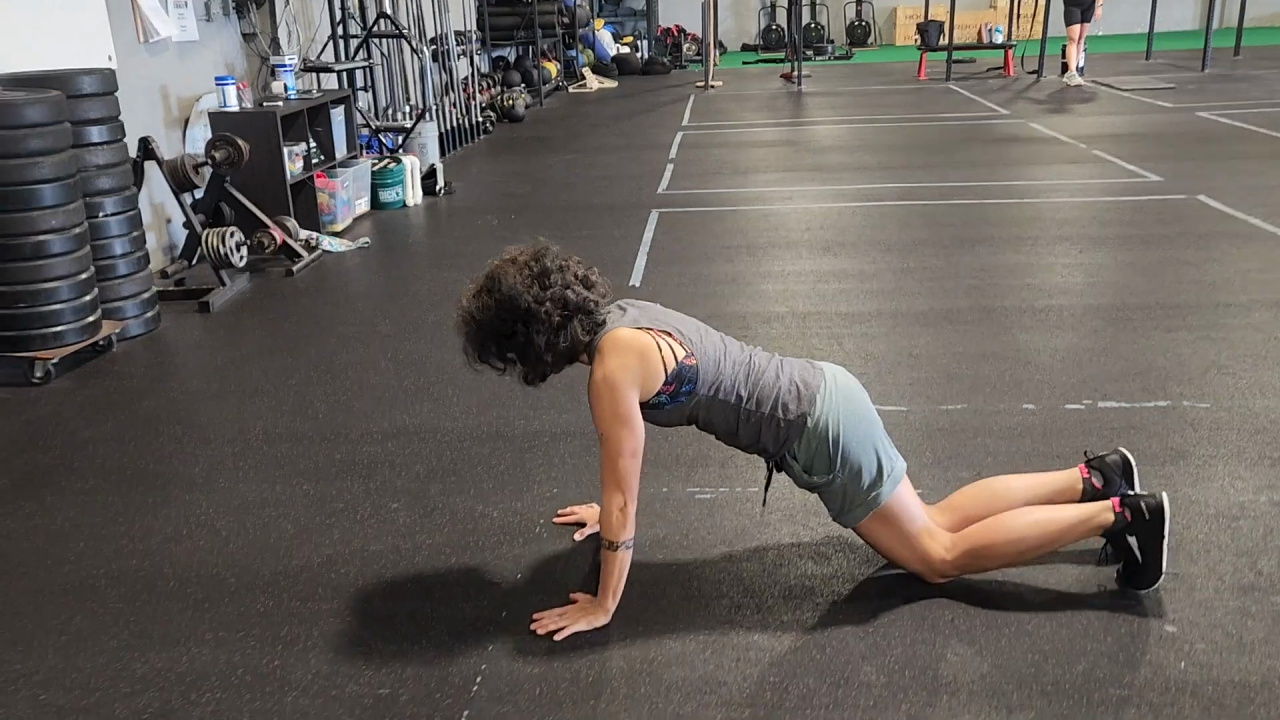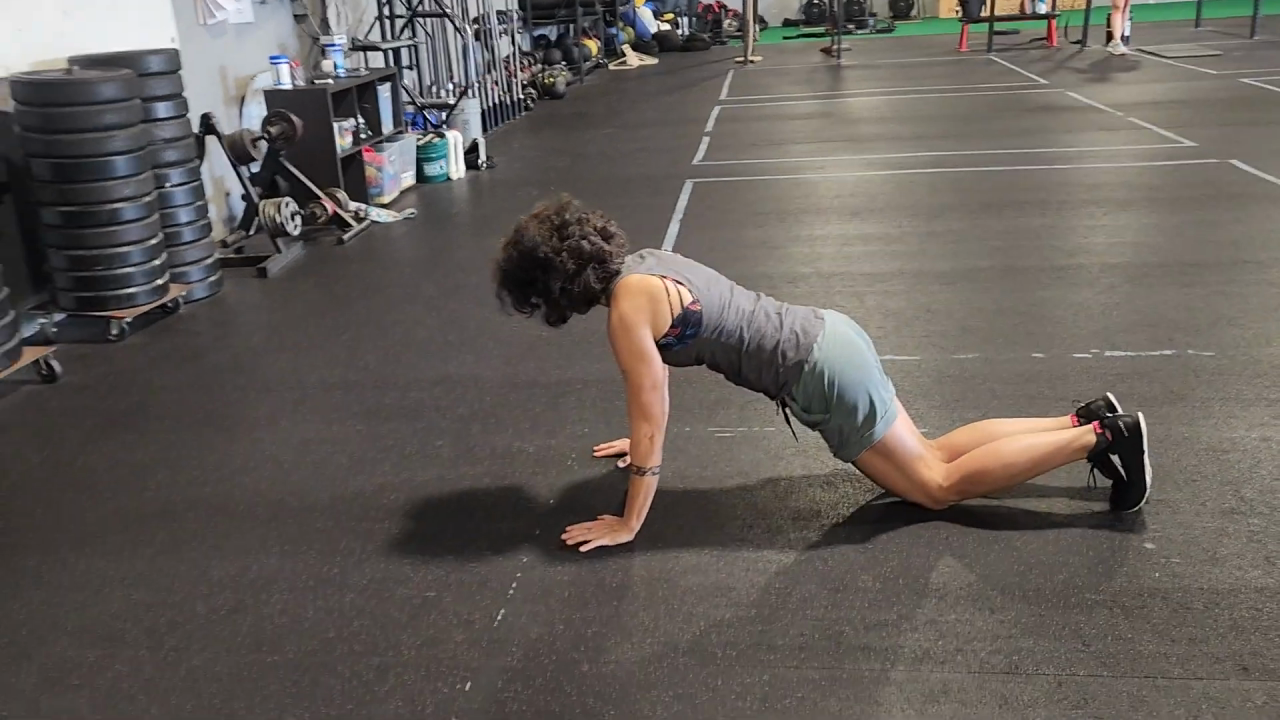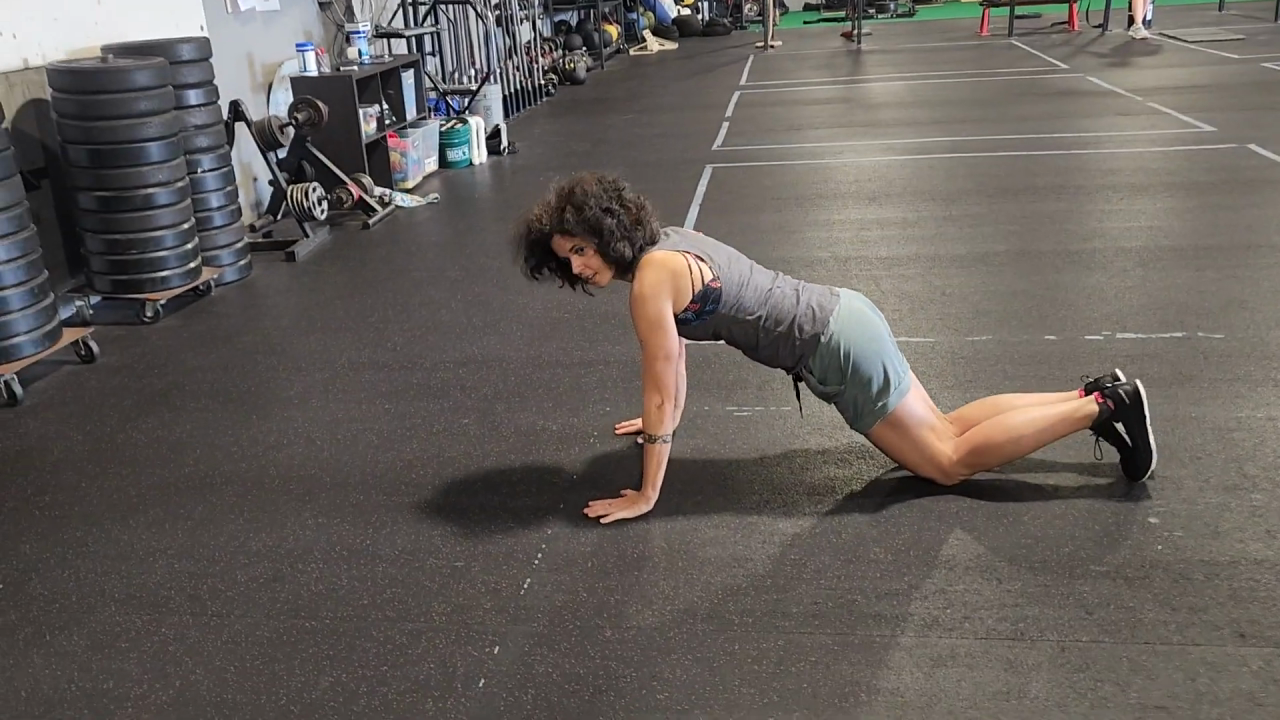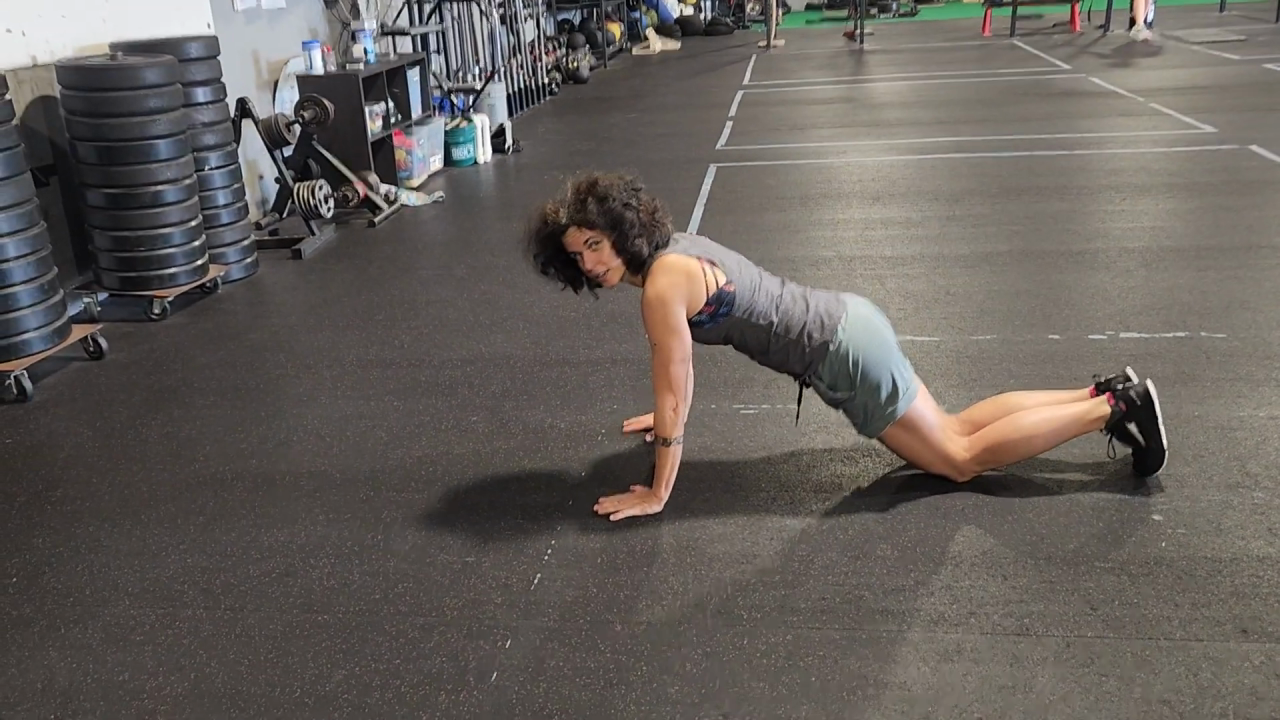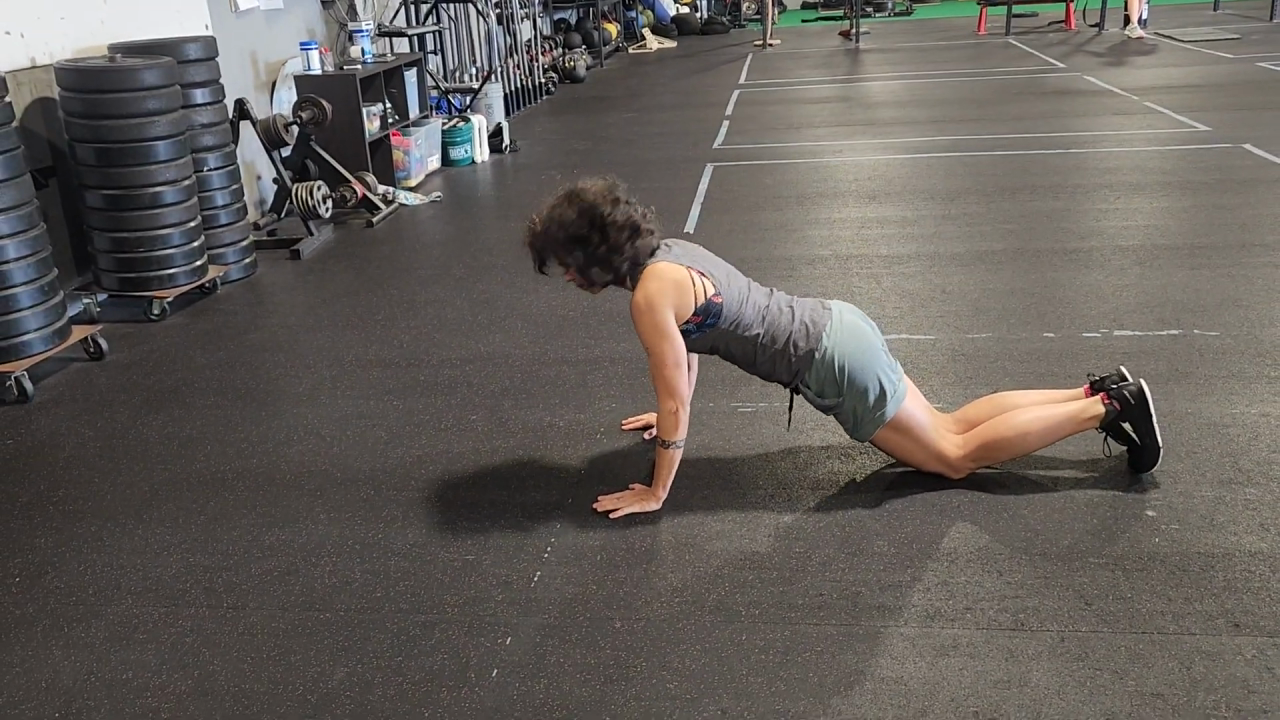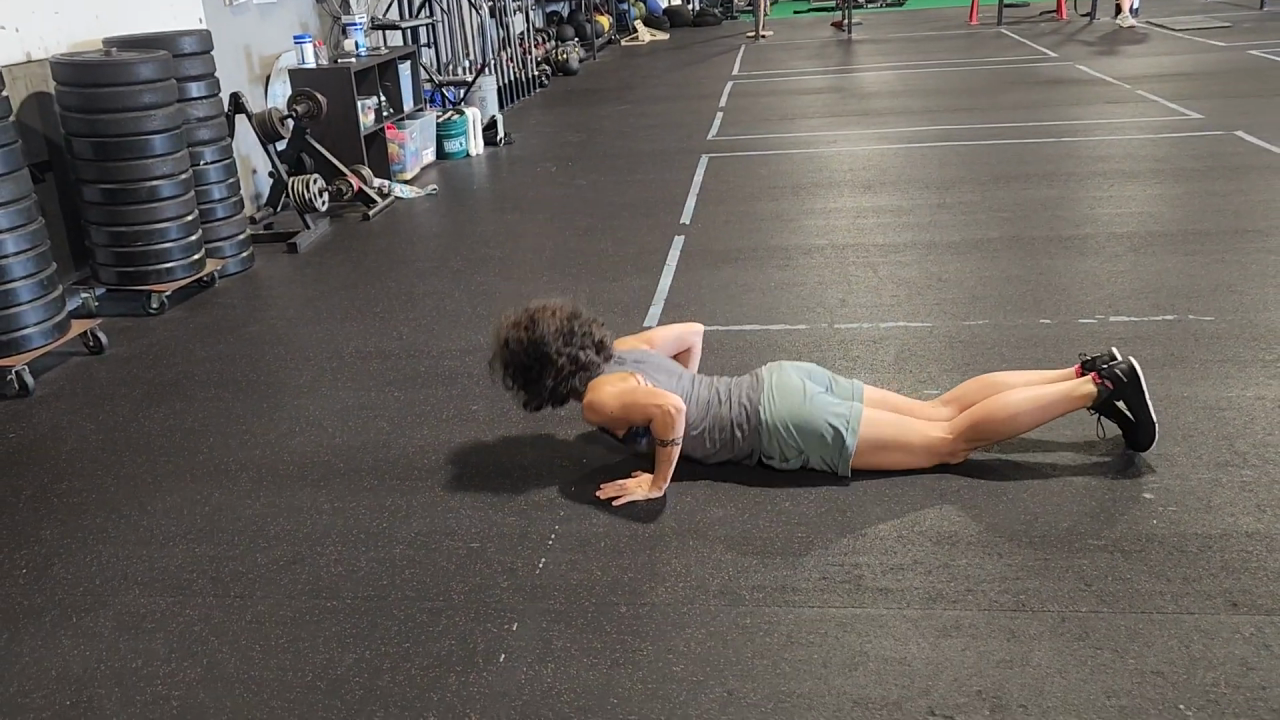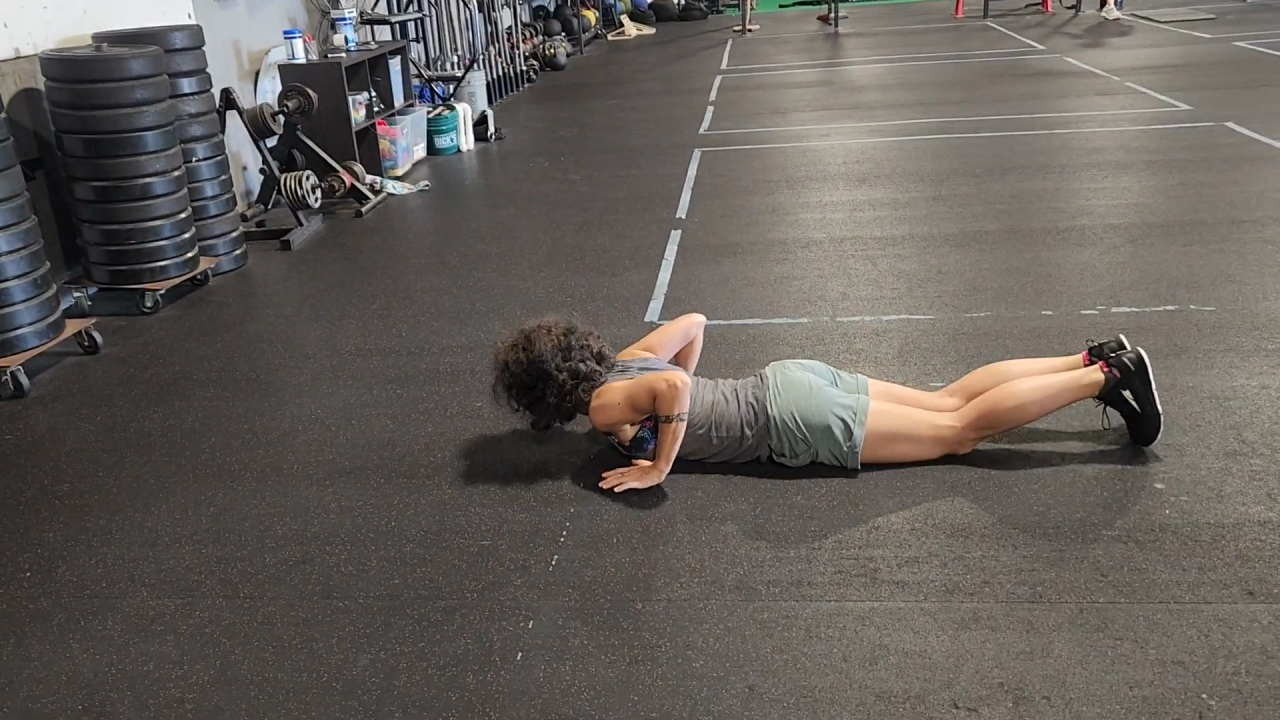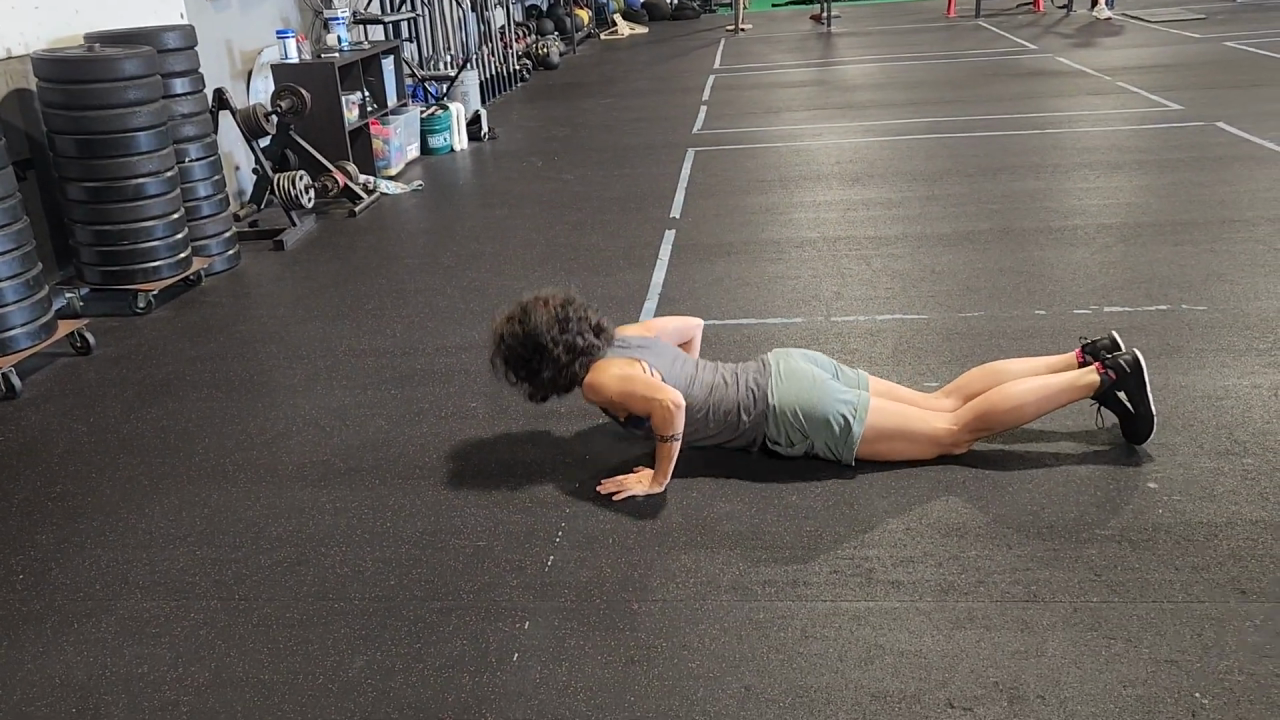
dt=0.5s
person 1, frame 1
left shoulder: (612, 364)
right shoulder: (618, 317)
left elbow: (622, 497)
right elbow: (633, 454)
left wrist: (602, 607)
right wrist: (611, 512)
left hip: (820, 432)
right hip: (823, 392)
left knee: (941, 557)
right knee: (933, 523)
left ankle: (1119, 515)
right ankle: (1093, 477)
person 1, frame 2
left shoulder: (626, 305)
right shoulder: (640, 265)
left elbow: (650, 424)
right elbow: (664, 363)
left wrist: (628, 524)
right wrist: (643, 442)
left hip: (822, 373)
right hip: (827, 337)
left knee: (939, 486)
right knee: (927, 456)
left ankle: (1101, 437)
right ankle: (1083, 421)
person 1, frame 3
left shoulder: (649, 280)
right shoulder: (663, 242)
left elbow: (660, 396)
right elbow: (676, 353)
left wrist: (646, 497)
right wrist: (664, 418)
left hip: (837, 347)
right hip: (840, 317)
left knee: (949, 461)
right knee: (941, 430)
left ankle: (1102, 408)
right ankle: (1092, 393)
person 1, frame 4
left shoulder: (662, 283)
right shoulder: (672, 247)
left elbow: (672, 397)
right elbow: (681, 365)
left wrist: (657, 495)
right wrist: (666, 417)
left hip: (844, 353)
right hip: (845, 322)
left knee: (961, 458)
right knee: (952, 430)
left ankle: (1113, 408)
right ankle: (1103, 393)
person 1, frame 5
left shoulder: (649, 292)
right shoulder: (664, 251)
left elbow: (678, 408)
left wrist: (656, 492)
right wrist: (672, 413)
left hip: (832, 358)
right hip: (832, 324)
left knee: (957, 457)
right knee: (949, 428)
left ankle: (1106, 407)
right ankle: (1100, 391)
person 1, frame 6
left shoulder: (597, 398)
right shoulder: (619, 349)
left elbow: (670, 413)
right elbow: (694, 332)
left wrist: (658, 482)
left hip: (785, 423)
right hip: (787, 381)
left knee: (950, 439)
right knee: (941, 410)
left ankle: (1096, 388)
right ankle: (1090, 370)
person 1, frame 7
left shoulder: (603, 407)
right shoulder: (622, 363)
left elbow: (671, 389)
right elbow: (694, 320)
left wrist: (659, 464)
left hip: (793, 419)
right hip: (792, 381)
left knee: (959, 430)
right knee: (949, 400)
left ankle: (1104, 378)
right ankle: (1097, 359)
person 1, frame 8
left shoulder: (599, 381)
right shoulder: (619, 338)
left elbow: (670, 407)
right elbow: (692, 326)
left wrist: (660, 477)
left hip: (790, 409)
right hip: (791, 369)
left knee: (956, 431)
right knee: (946, 402)
left ankle: (1100, 378)
right ankle: (1091, 358)
